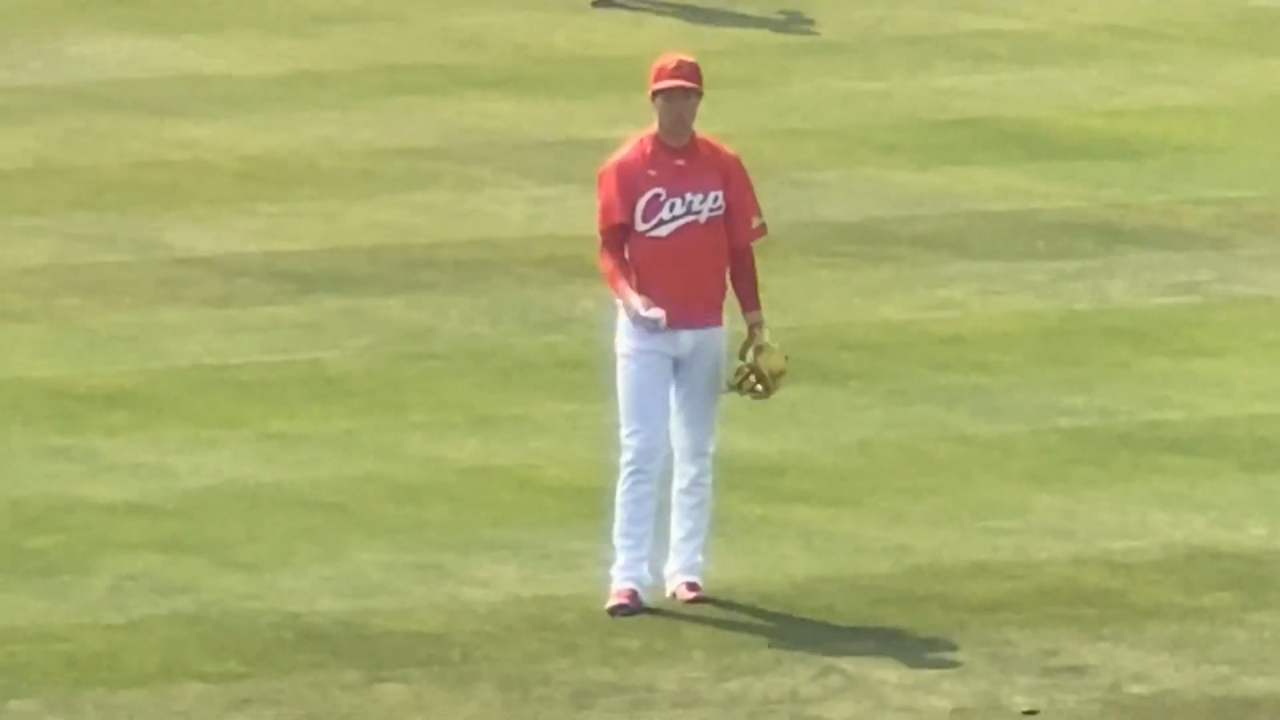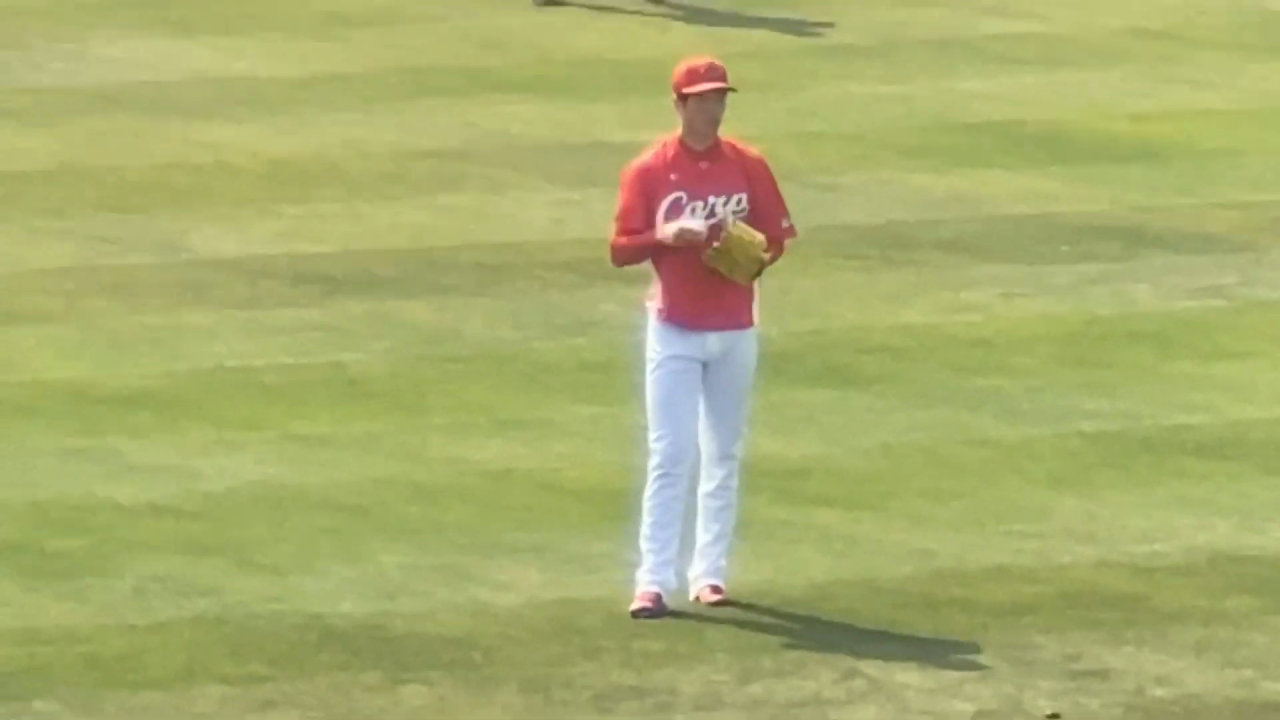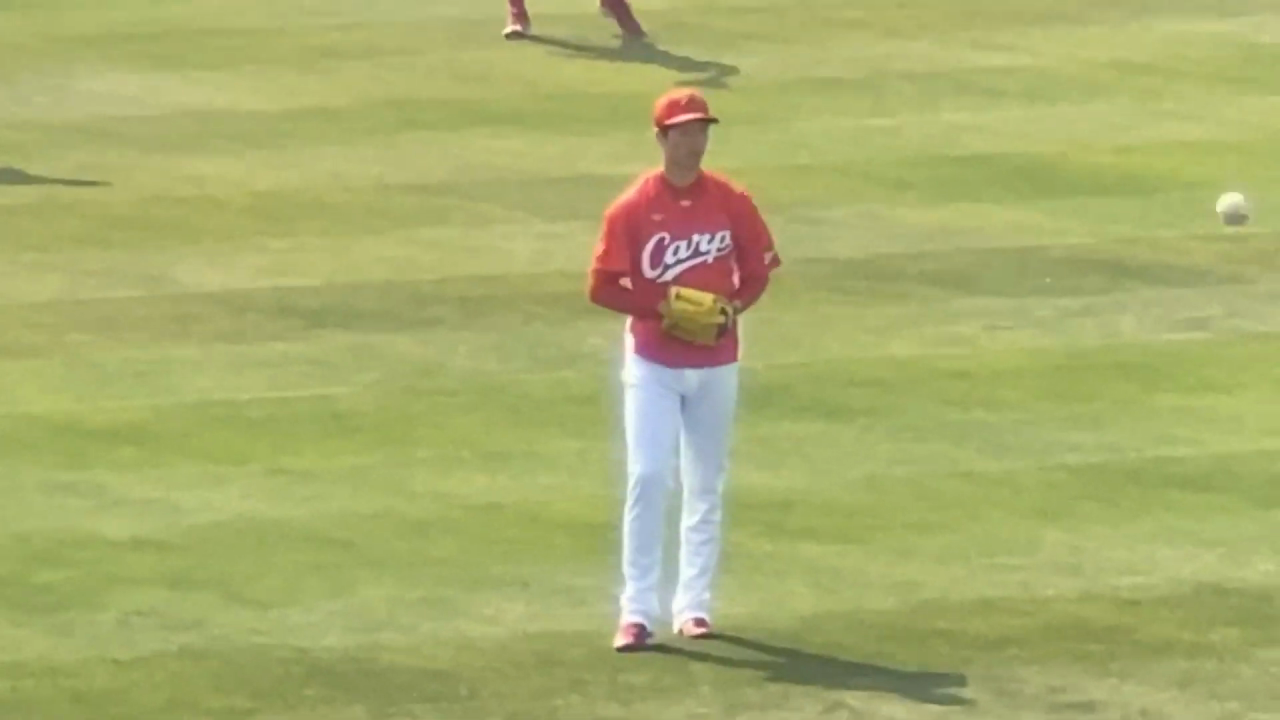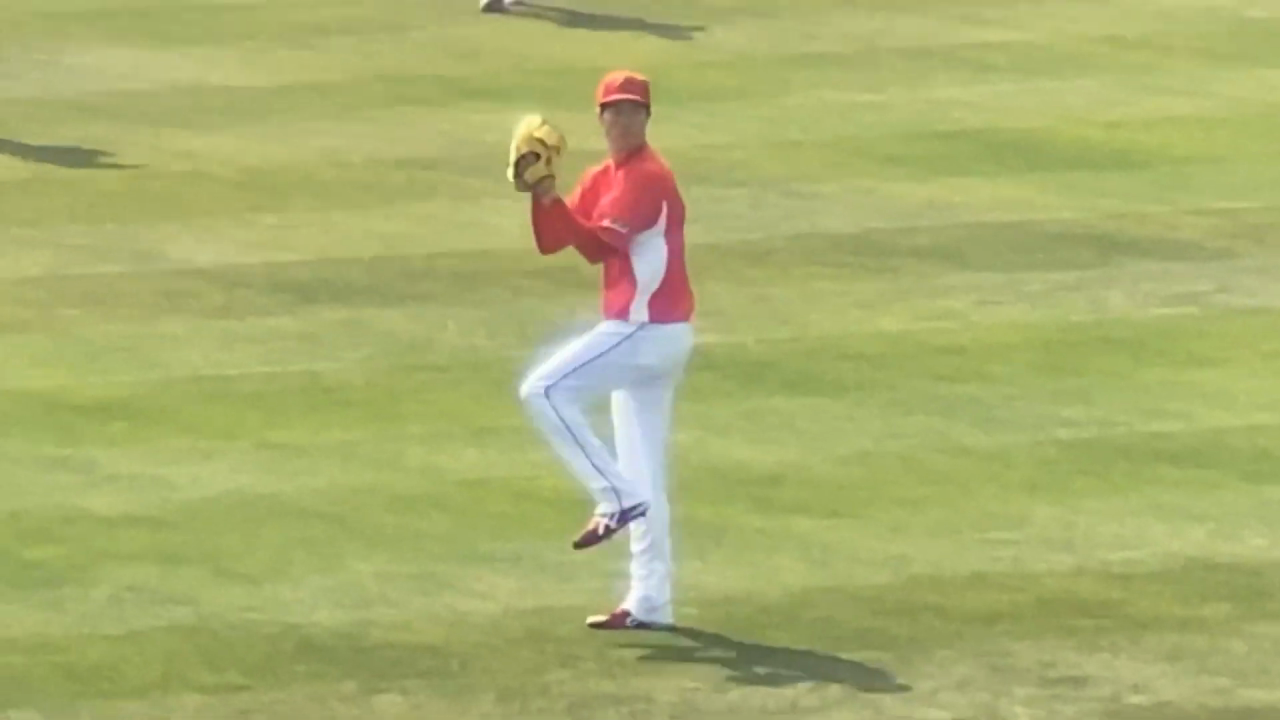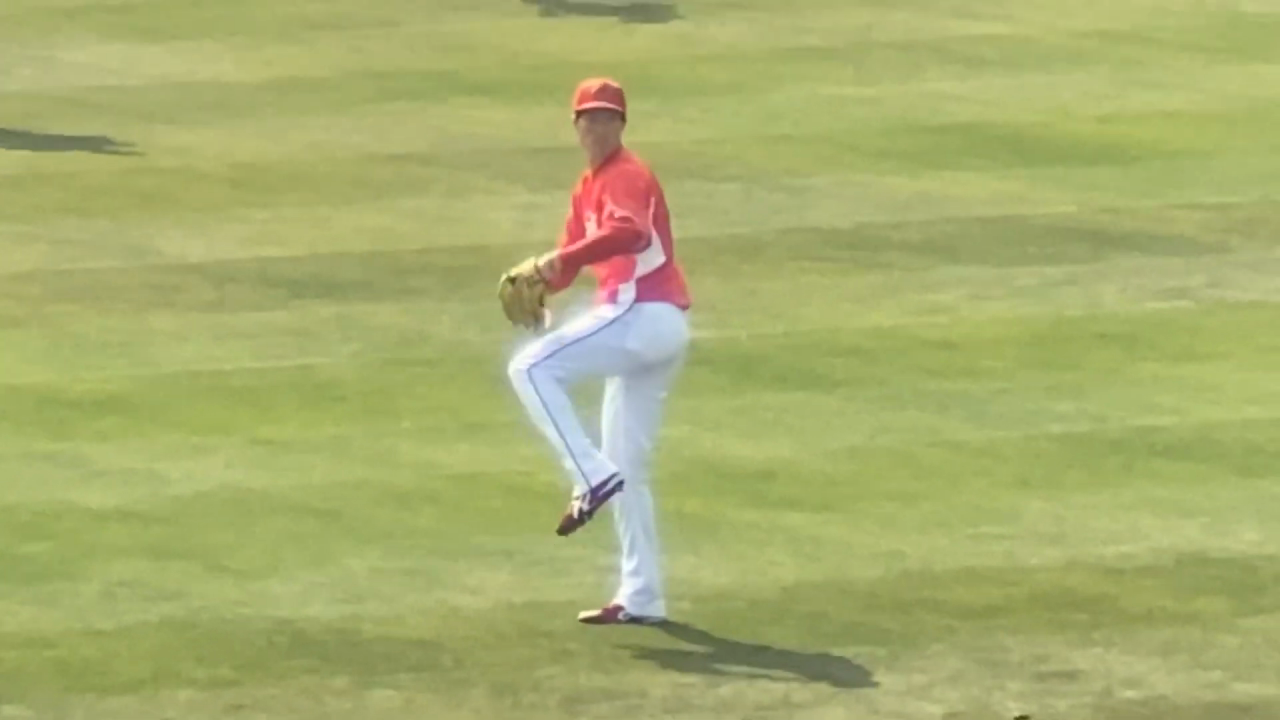
dt=1s
person 1, frame 1
left shoulder: (724, 164)
right shoulder: (623, 167)
left elbow: (740, 247)
right elbow: (610, 248)
left wrist: (753, 317)
right wrist: (630, 296)
left hip: (707, 330)
right hip: (644, 330)
left knee: (696, 453)
right knee: (642, 452)
left ankle: (685, 570)
right ankle: (629, 577)
person 1, frame 2
left shoulder: (749, 165)
right shoulder: (647, 170)
left elbow: (776, 239)
right elbow: (620, 250)
right wrist: (664, 237)
left hip: (736, 330)
right hip: (674, 330)
left knee: (724, 455)
right knee: (670, 453)
left ankle: (710, 573)
right ankle: (654, 579)
person 1, frame 3
left shoulder: (733, 201)
right shoulder: (630, 208)
left elbow: (759, 271)
right elbow: (602, 288)
left wrist: (733, 307)
right wrist: (661, 307)
left hip: (716, 364)
right hip: (652, 363)
left knee: (705, 487)
right knee: (648, 478)
left ankle: (693, 605)
right ankle: (638, 611)
person 1, frame 4
left shoulder: (649, 176)
right shoulder: (600, 178)
left elbow: (596, 246)
right elbow: (551, 242)
left wrist: (554, 197)
right wrist: (541, 194)
left hip: (649, 326)
right hip: (646, 330)
left knee: (541, 392)
right knee: (638, 469)
left ankle: (613, 500)
right ankle: (649, 602)
person 1, frame 5
left shoulder: (627, 176)
right shoulder: (587, 185)
left elbow: (627, 235)
right elbow: (574, 254)
left wrist: (559, 258)
right wrist: (543, 275)
left hip: (639, 314)
right hip: (661, 326)
left knee: (529, 369)
right knee: (626, 463)
left ankle: (590, 477)
right ankle: (641, 598)
